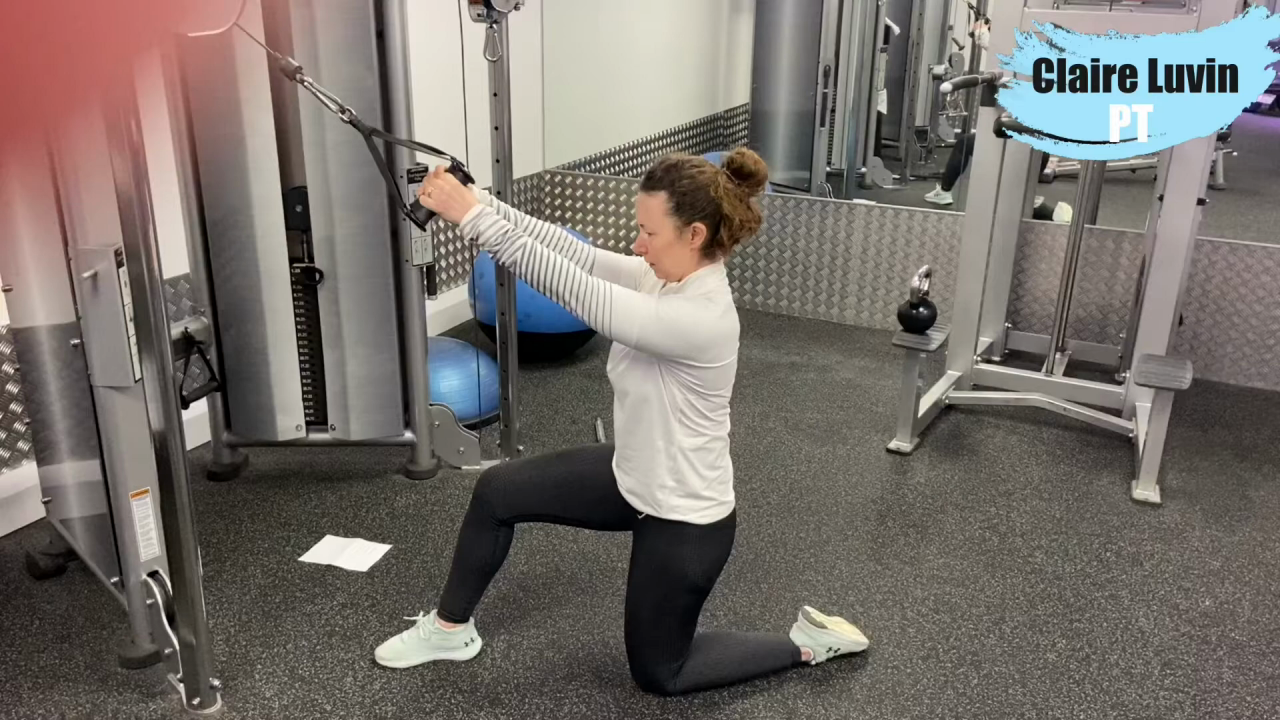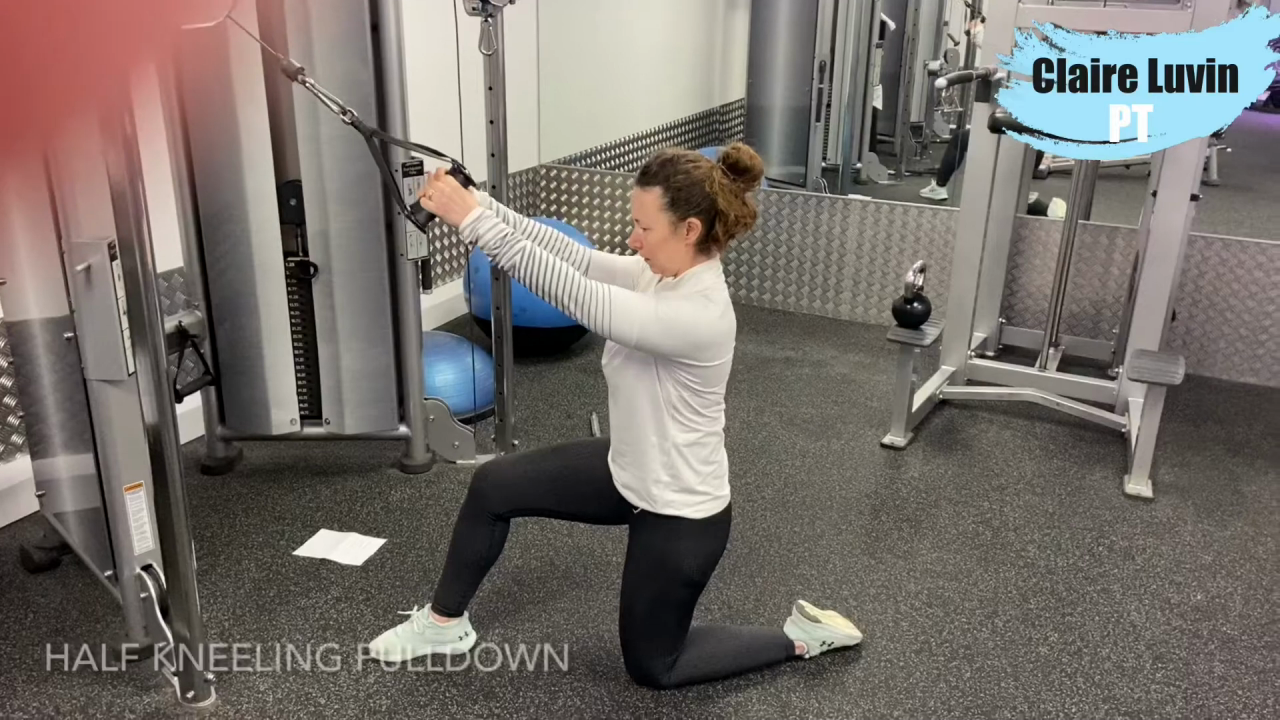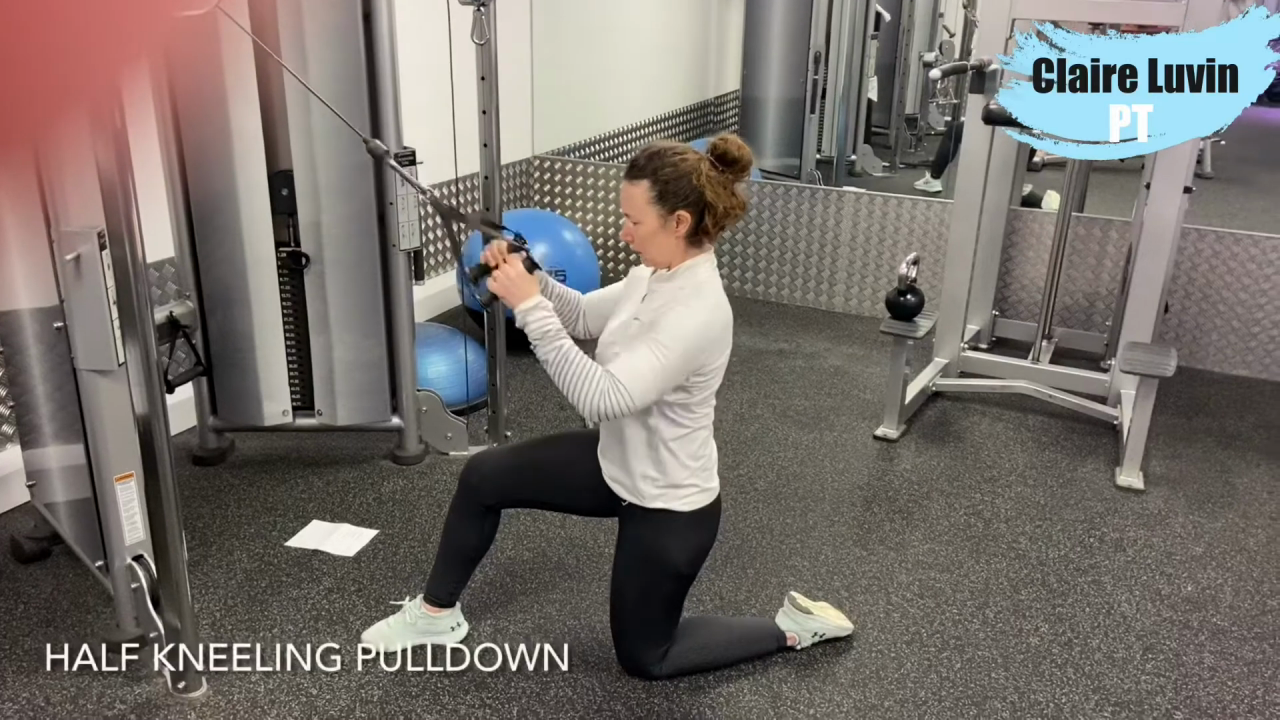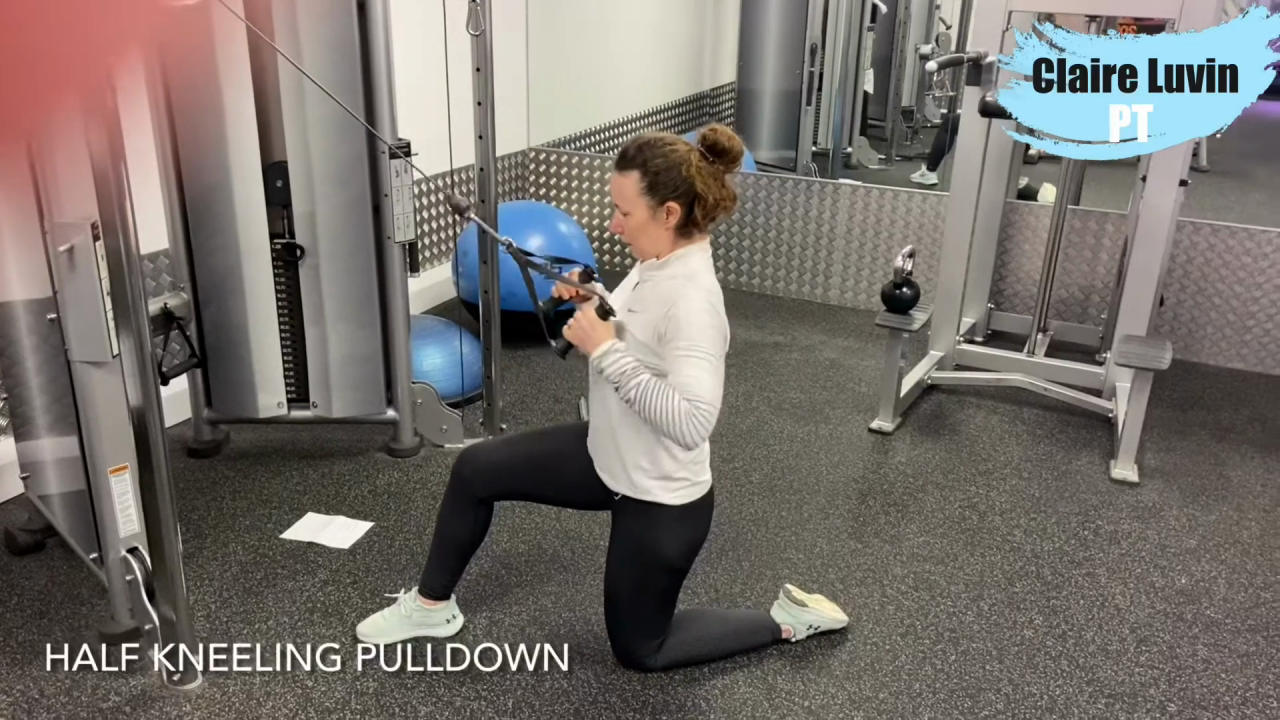
dt=0.4s
person 1, frame 1
left shoulder: (701, 317)
right shoulder: (670, 276)
left elbow: (576, 291)
right elbow: (574, 252)
left wrist: (475, 218)
right wrist: (477, 199)
left hip: (684, 518)
right hip: (634, 475)
left knee: (657, 671)
right knee: (496, 491)
left ankle: (808, 641)
right ankle: (450, 628)
person 1, frame 2
left shoulder: (699, 314)
right shoulder: (667, 271)
left elbow: (576, 299)
right elbow: (573, 260)
left wrist: (476, 222)
right wrist: (479, 204)
left hip: (680, 512)
right hip: (631, 469)
left knee: (652, 665)
right knee: (493, 486)
left ankle: (805, 637)
right ankle: (444, 623)
person 1, frame 3
left shoulder: (697, 312)
right shoulder: (663, 270)
left elbow: (600, 401)
right elbow: (591, 315)
left wrist: (532, 310)
right wrist: (532, 281)
left hip: (669, 503)
right hip: (619, 463)
left knee: (643, 655)
right knee: (483, 477)
left ankle: (794, 626)
right ankle: (437, 613)
person 1, frame 4
left shoulder: (692, 300)
right shoulder: (660, 263)
left elbow: (693, 424)
left wrist: (608, 351)
right wrist: (593, 302)
left hip: (661, 498)
right hip: (610, 456)
left knee: (638, 648)
right knee: (475, 470)
left ankle: (790, 620)
right ankle: (432, 606)
